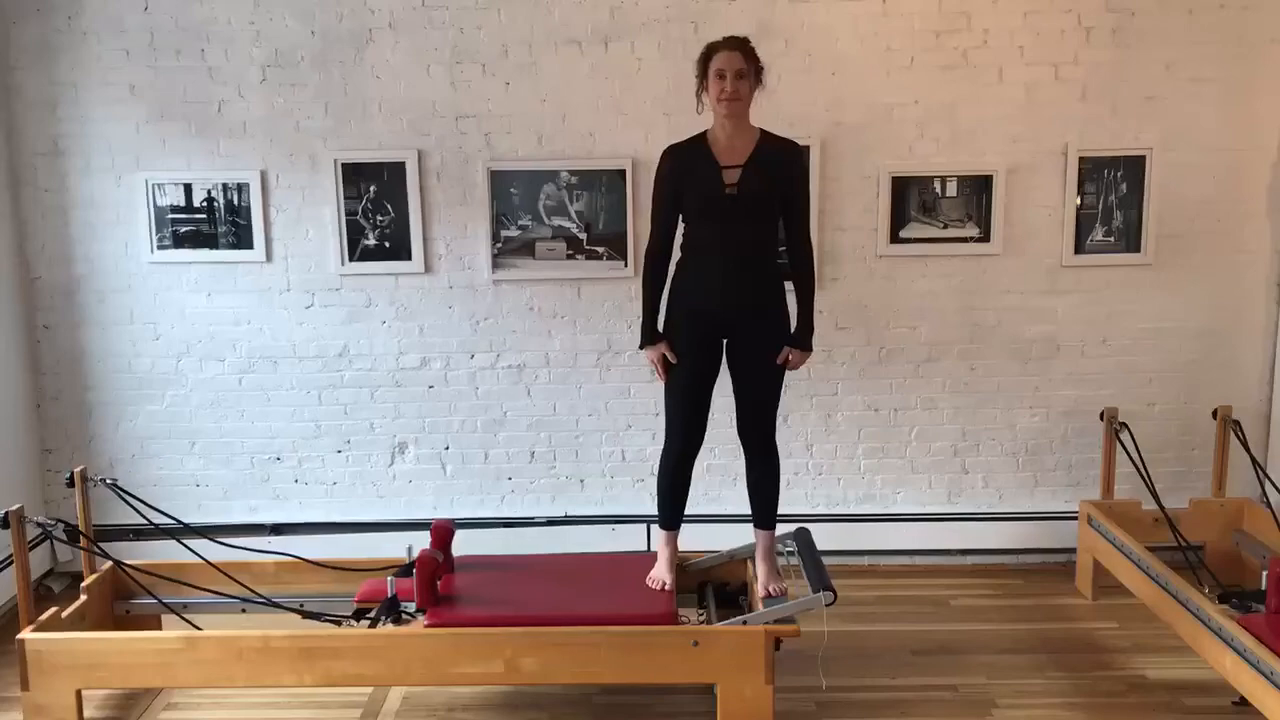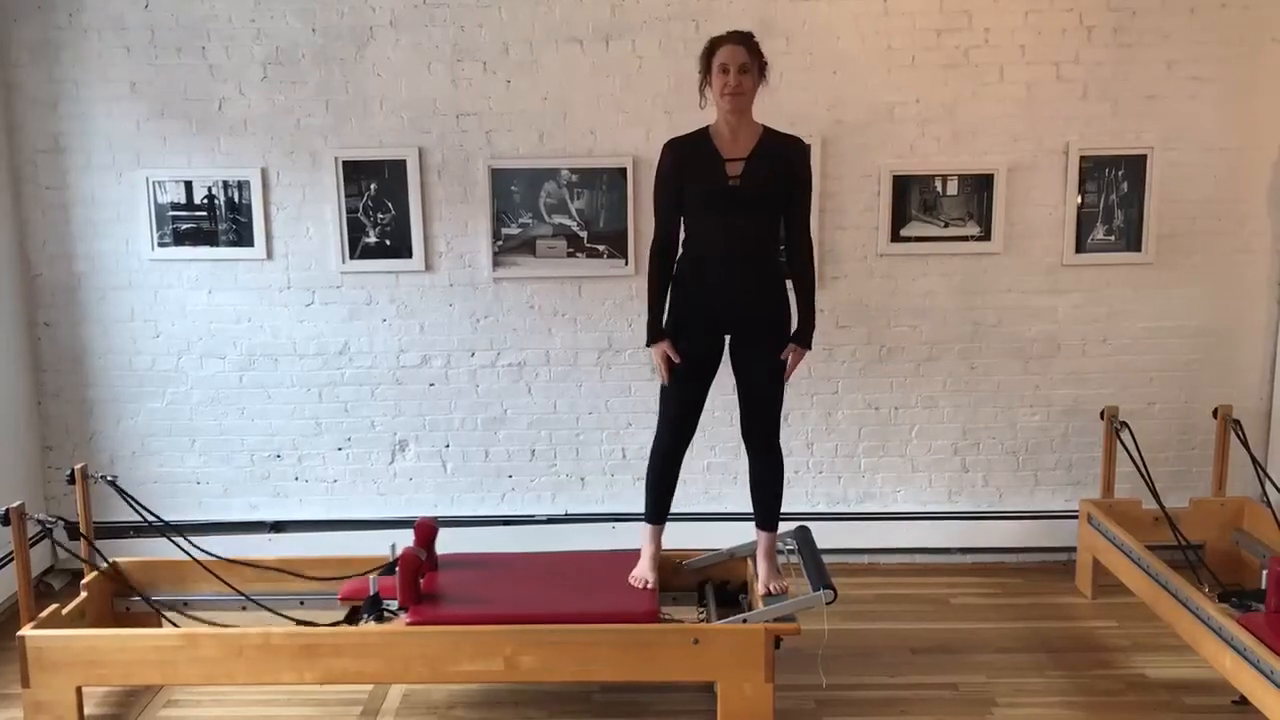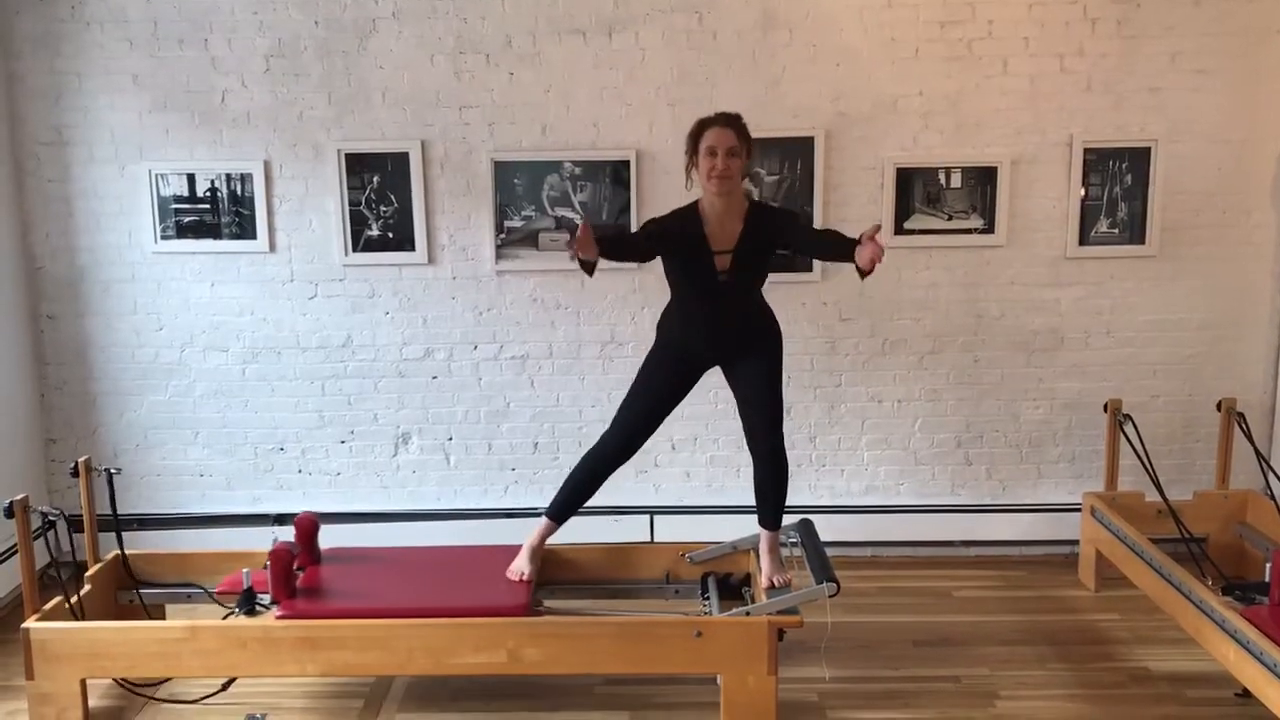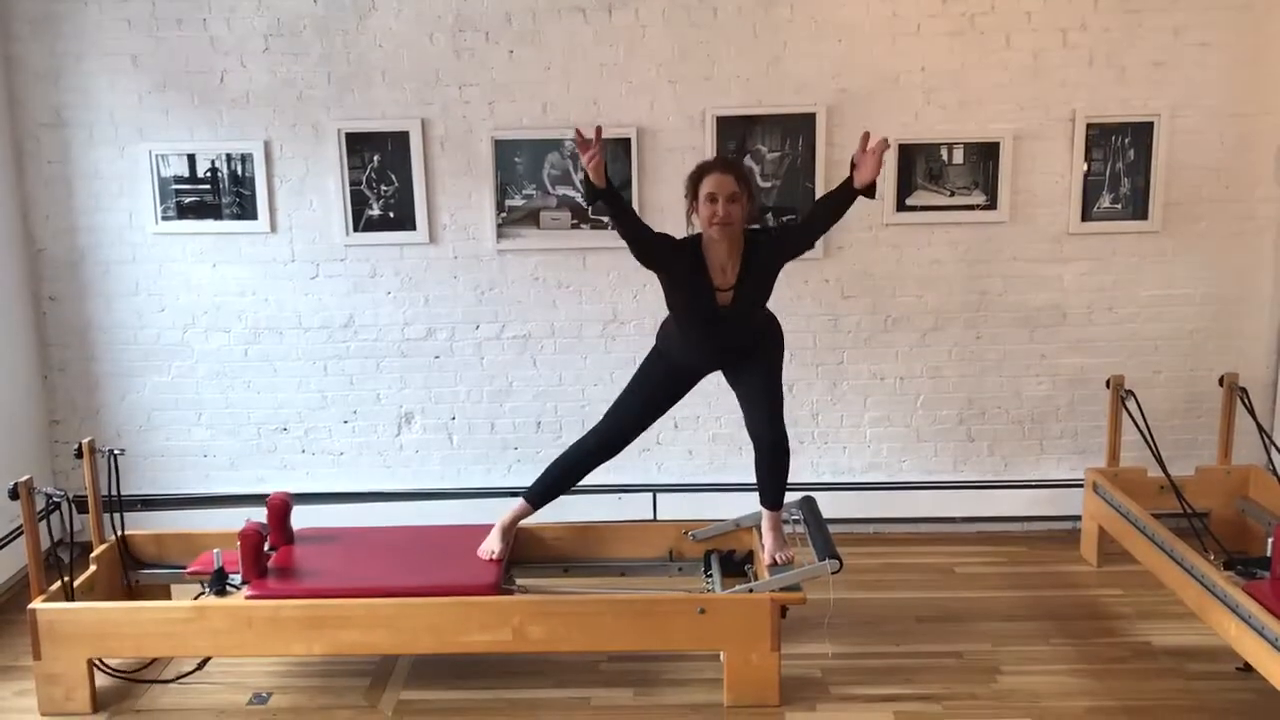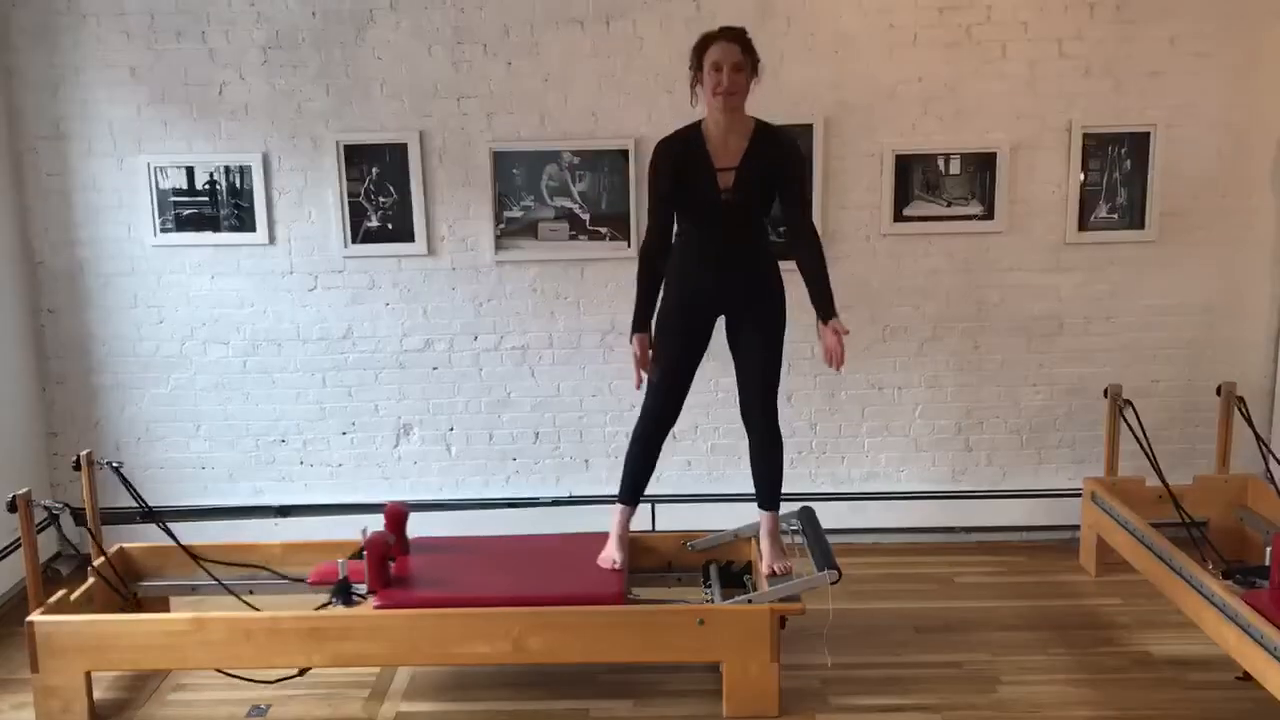
dt=1s
person 1, frame 1
left shoulder: (785, 157)
right shoulder: (679, 159)
left elbow: (800, 247)
right elbow: (658, 247)
left wrist: (804, 330)
right wrist: (649, 330)
left hip: (760, 311)
right hip: (693, 310)
left knee: (759, 436)
right knee: (682, 436)
left ankle: (765, 556)
right ankle: (666, 551)
person 1, frame 2
left shoulder: (788, 152)
right shoulder: (681, 153)
left elbow: (798, 243)
right elbow: (664, 243)
left wrist: (804, 327)
right wrist: (656, 329)
left hip: (763, 308)
right hip: (695, 306)
left knee: (762, 435)
right knee: (673, 430)
left ankle: (766, 555)
right ankle: (651, 546)
person 1, frame 3
left shoulder: (770, 221)
right shoulder: (673, 228)
left elbow: (816, 241)
right elbow: (633, 246)
left wrist: (858, 251)
right wrist: (593, 247)
left hip: (752, 344)
right hip: (681, 344)
left knee: (768, 444)
right knee: (617, 442)
left ankle: (769, 549)
right ankle: (536, 539)
person 1, frame 4
left shoulder: (768, 248)
right shoulder: (674, 256)
left elbow: (814, 220)
right elbow: (630, 227)
left wrist: (856, 183)
right wrist: (599, 183)
left hip: (753, 349)
right hip: (681, 353)
left knee: (769, 433)
right knee: (608, 436)
left ankle: (772, 526)
right ankle: (511, 519)
person 1, frame 5
left shoulder: (778, 148)
right shoulder: (673, 151)
left elbow: (801, 232)
right elbow: (656, 239)
left wrist: (825, 314)
right wrist: (642, 326)
left hip: (756, 293)
right hip: (688, 291)
left knee: (760, 413)
right knee: (658, 411)
left ankle: (769, 534)
right ankle: (620, 527)
